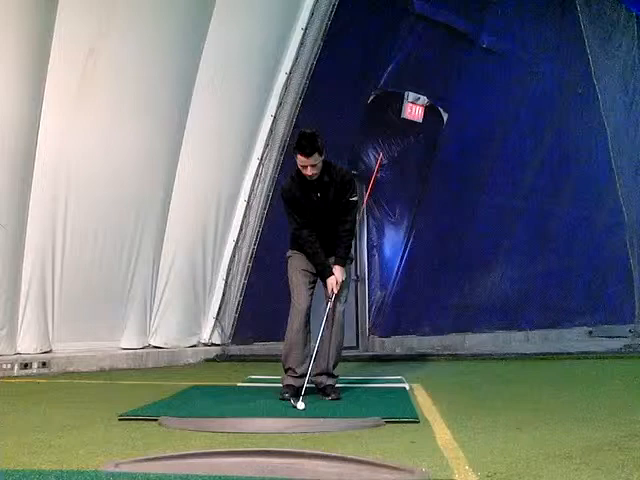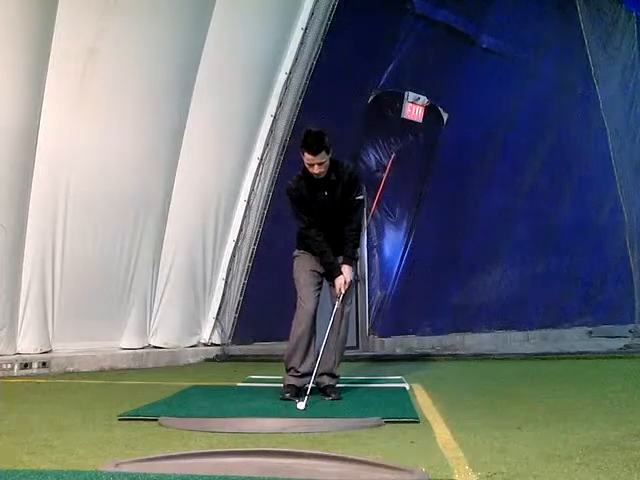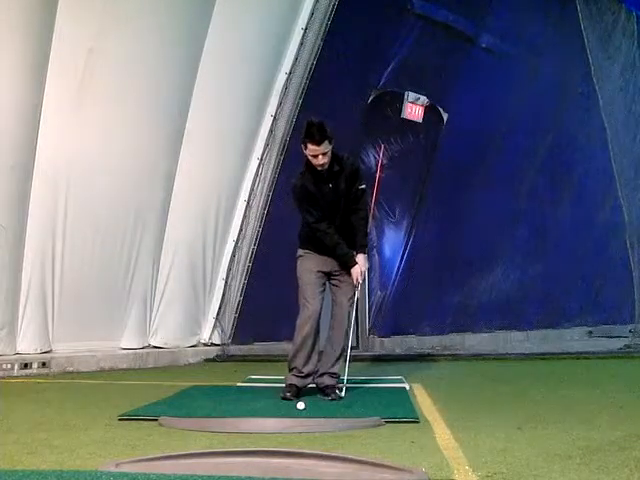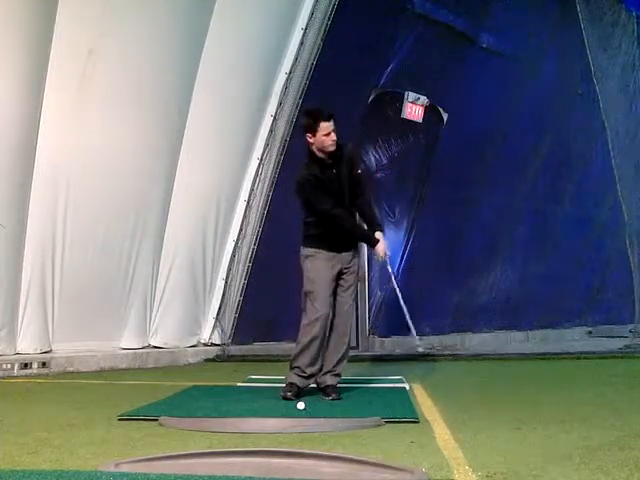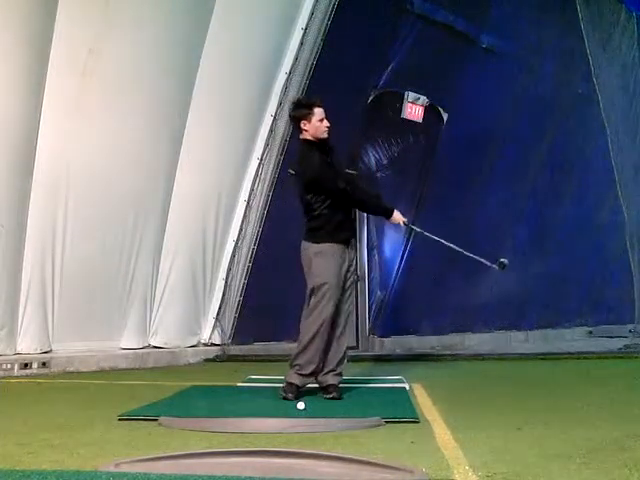
dt=0.7s
person 1, frame 1
left shoulder: (343, 179)
right shoulder: (290, 189)
left elbow: (347, 224)
right elbow: (304, 233)
left wrist: (339, 265)
right wrist: (325, 272)
left hip: (336, 255)
right hip: (303, 254)
left knee: (336, 312)
right knee: (300, 309)
left ankle: (325, 378)
right ankle: (293, 378)
person 1, frame 2
left shoulder: (349, 177)
right shoulder: (296, 187)
left elbow: (353, 223)
right elbow: (311, 232)
left wrist: (347, 263)
right wrist: (333, 272)
left hip: (342, 254)
right hip: (309, 254)
left knee: (342, 312)
right knee: (306, 310)
left ankle: (326, 377)
right ankle: (294, 378)
person 1, frame 3
left shoulder: (350, 169)
right shoulder: (302, 185)
left elbow: (359, 212)
right elbow: (320, 227)
left wrist: (360, 253)
right wrist: (350, 262)
left hip: (347, 254)
right hip: (313, 254)
left knee: (342, 315)
right knee: (310, 313)
left ankle: (327, 378)
right ankle: (297, 378)
person 1, frame 4
left shoulder: (347, 158)
right shoulder: (308, 177)
left elbow: (361, 198)
right elbow: (335, 215)
left wrist: (376, 230)
right wrist: (371, 241)
left hip: (348, 251)
right hip: (319, 252)
left knee: (344, 316)
right knee: (317, 315)
left ankle: (328, 377)
right ankle: (298, 377)
person 1, frame 5
left shoulder: (323, 152)
right shoulder: (310, 161)
left elbow: (349, 186)
right elbow: (347, 193)
left wrist: (383, 209)
right wrist: (388, 212)
left hip: (343, 243)
right hip: (322, 246)
left knee: (341, 313)
right knee: (320, 312)
left ankle: (329, 377)
right ankle: (297, 377)
